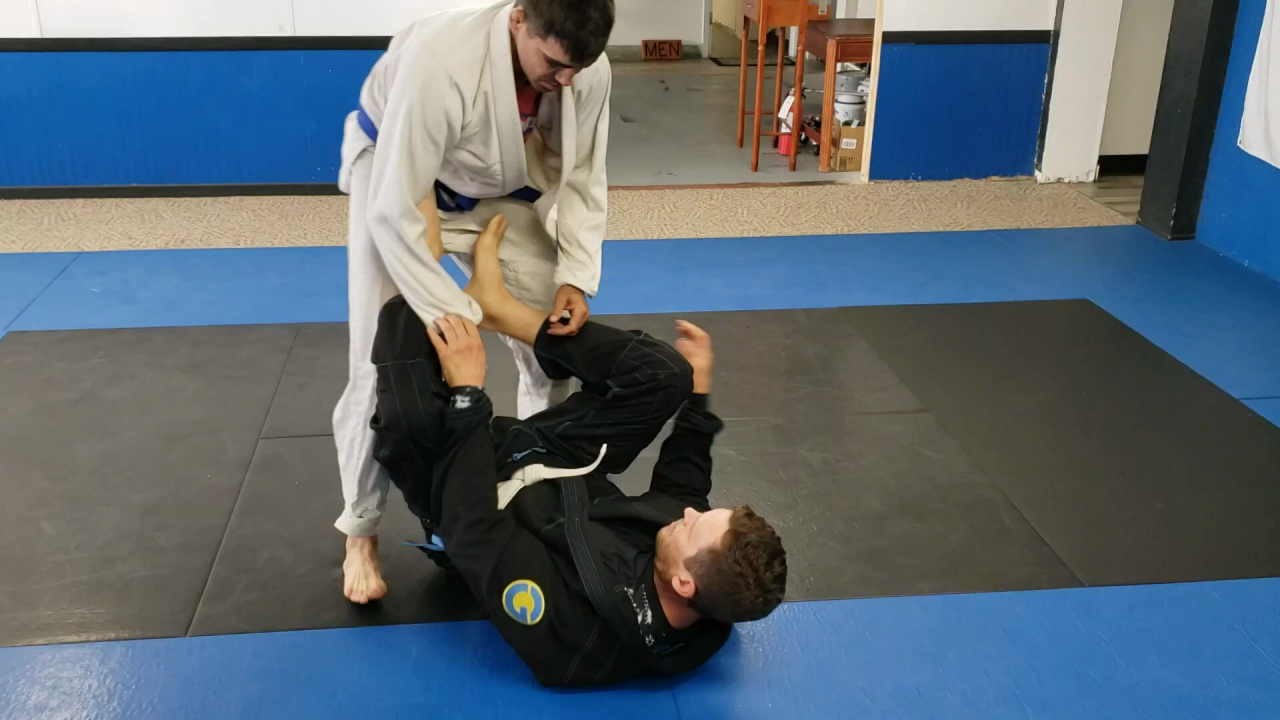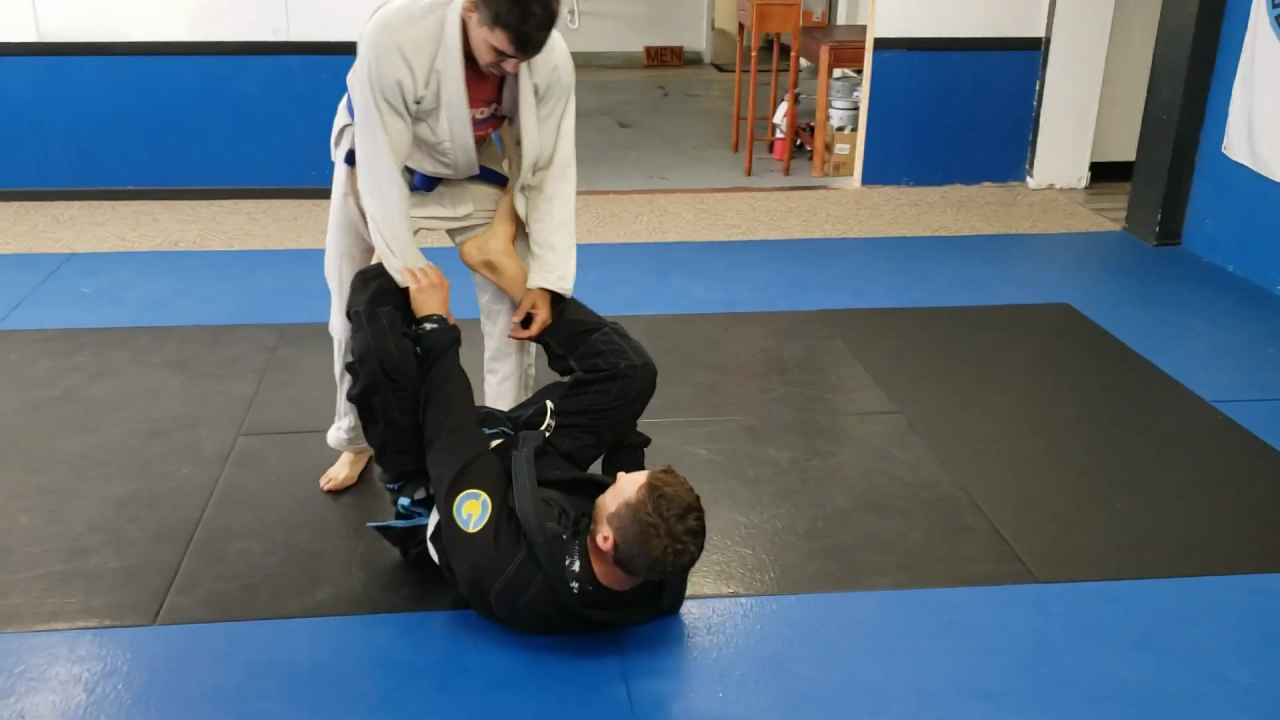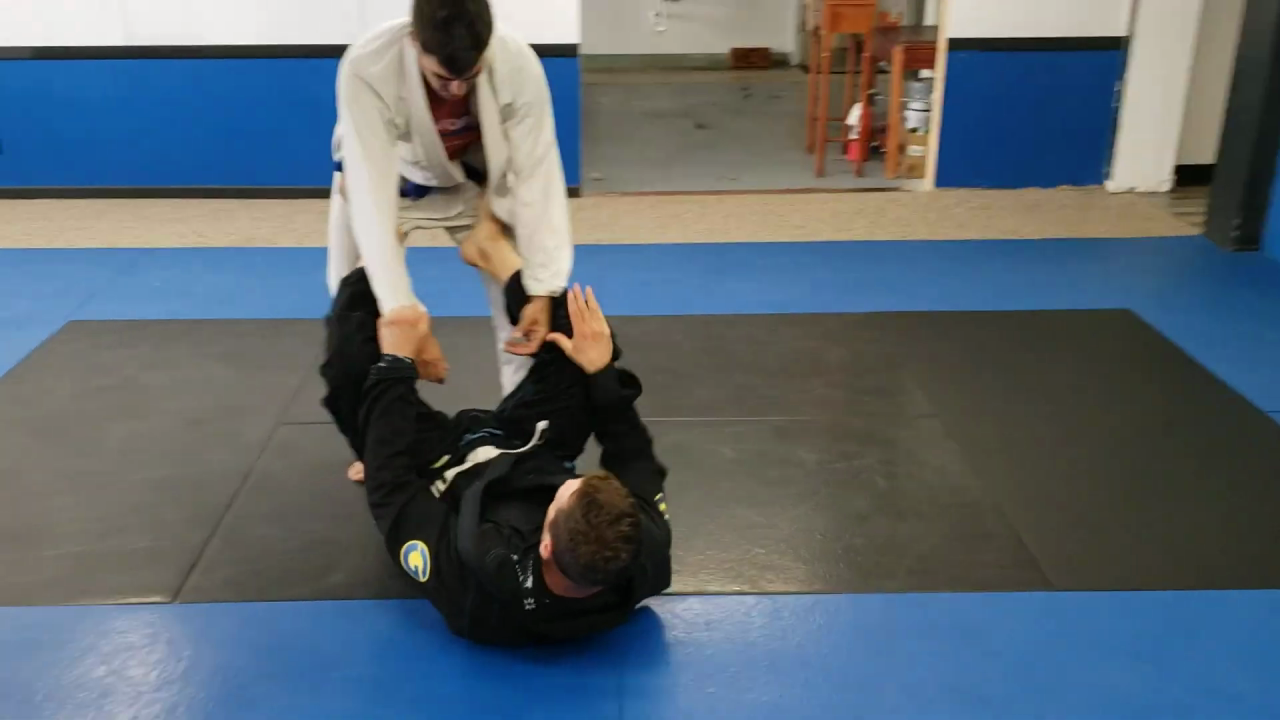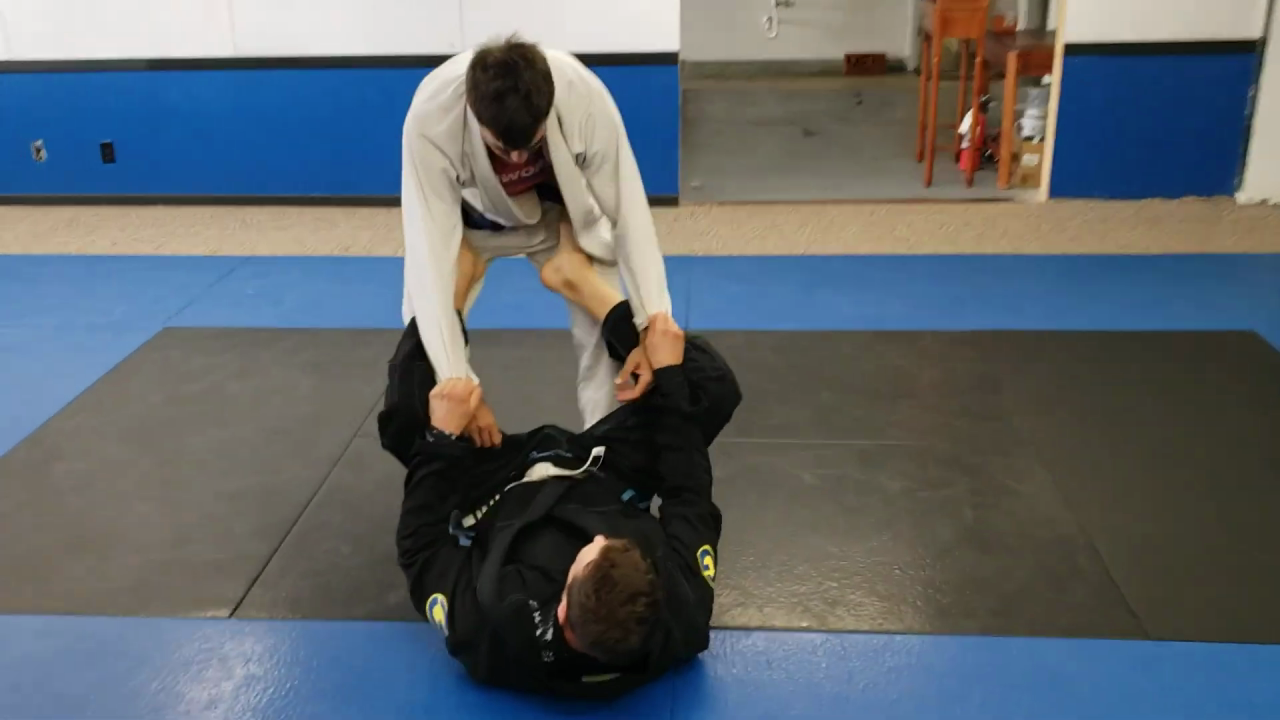
dt=0.5s
person 1, frame 1
left shoulder: (586, 70)
right shoulder: (436, 59)
left elbow: (580, 175)
right elbow: (395, 213)
left wrist: (576, 276)
right wrist: (456, 321)
left hip: (502, 190)
right hip: (395, 182)
left knee: (553, 336)
right knee: (384, 368)
right ankle: (361, 530)
person 1, frame 2
left shoulder: (549, 58)
left elbow: (551, 168)
right elbow: (382, 171)
left wrist: (544, 280)
left hip: (474, 172)
right hip: (382, 163)
left knee: (510, 314)
right ankle: (355, 439)
person 1, frame 3
left shoulder: (517, 65)
right shoulder: (366, 69)
left elbow: (537, 179)
right elbow: (371, 201)
left wrist: (543, 291)
left hip: (474, 179)
right hip: (385, 177)
left knee: (520, 311)
person 1, frame 4
left shoulder: (584, 100)
right shoulder: (430, 121)
left elbow: (628, 214)
right elbow: (429, 256)
left hip: (557, 204)
right hip: (465, 209)
left knee: (603, 320)
right knee: (428, 335)
person 2, frame 1
left shoulder: (576, 638)
right shoulder: (718, 599)
left elbow: (474, 532)
right elbow: (682, 487)
left wrist: (465, 397)
right wrist: (697, 396)
left knee: (412, 422)
right knee: (663, 376)
right ankle: (496, 304)
person 2, frame 2
left shoulder: (510, 571)
right shoulder: (662, 579)
left elbow: (454, 443)
left wrist: (434, 324)
right wrist: (623, 438)
left hip: (439, 489)
left knee: (384, 360)
right knee: (629, 369)
right ankle: (504, 265)
person 2, frame 3
left shoulder: (477, 596)
right shoulder: (644, 557)
left elbow: (389, 488)
right elbow: (640, 467)
left wrist: (394, 364)
right wrist: (601, 373)
left hip: (449, 478)
left knee: (355, 370)
right knee: (588, 337)
right ankle: (490, 248)
person 2, frame 4
left shoulder: (489, 638)
right shoulder: (684, 614)
left elbow: (421, 548)
right elbow: (690, 495)
left wrist: (442, 438)
right wrist: (669, 374)
right knee: (708, 387)
right ankle: (579, 280)
